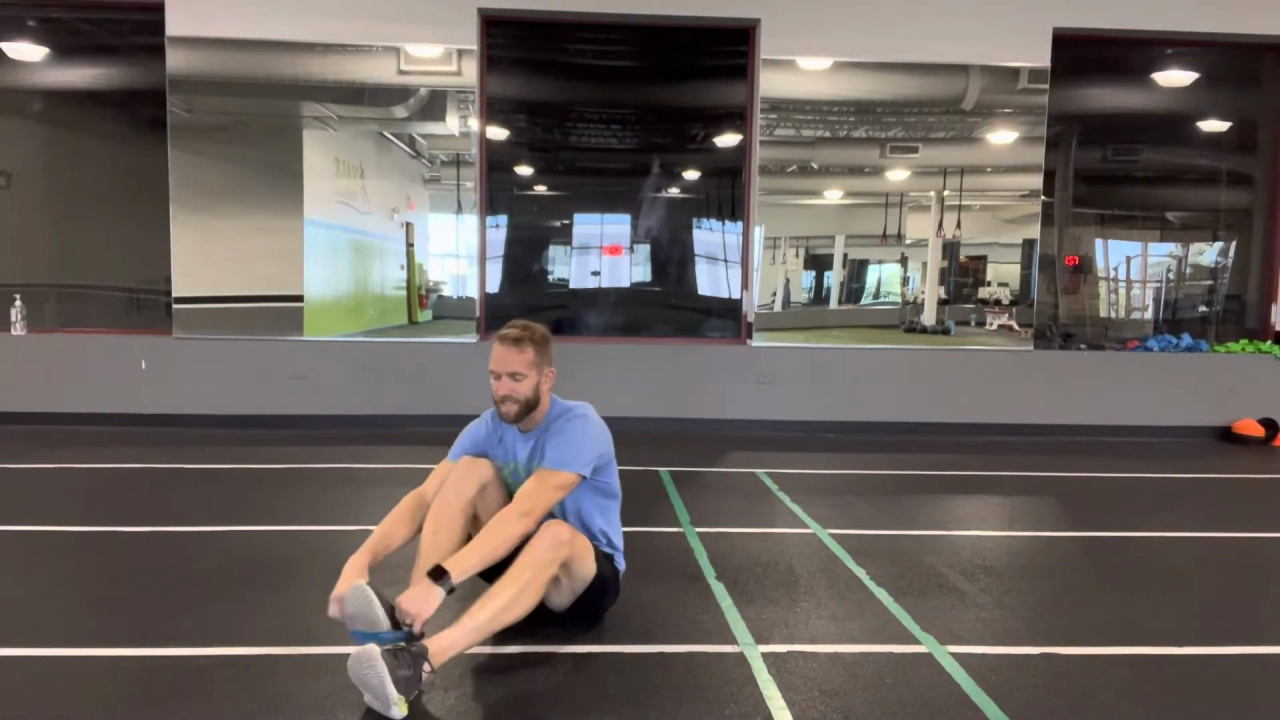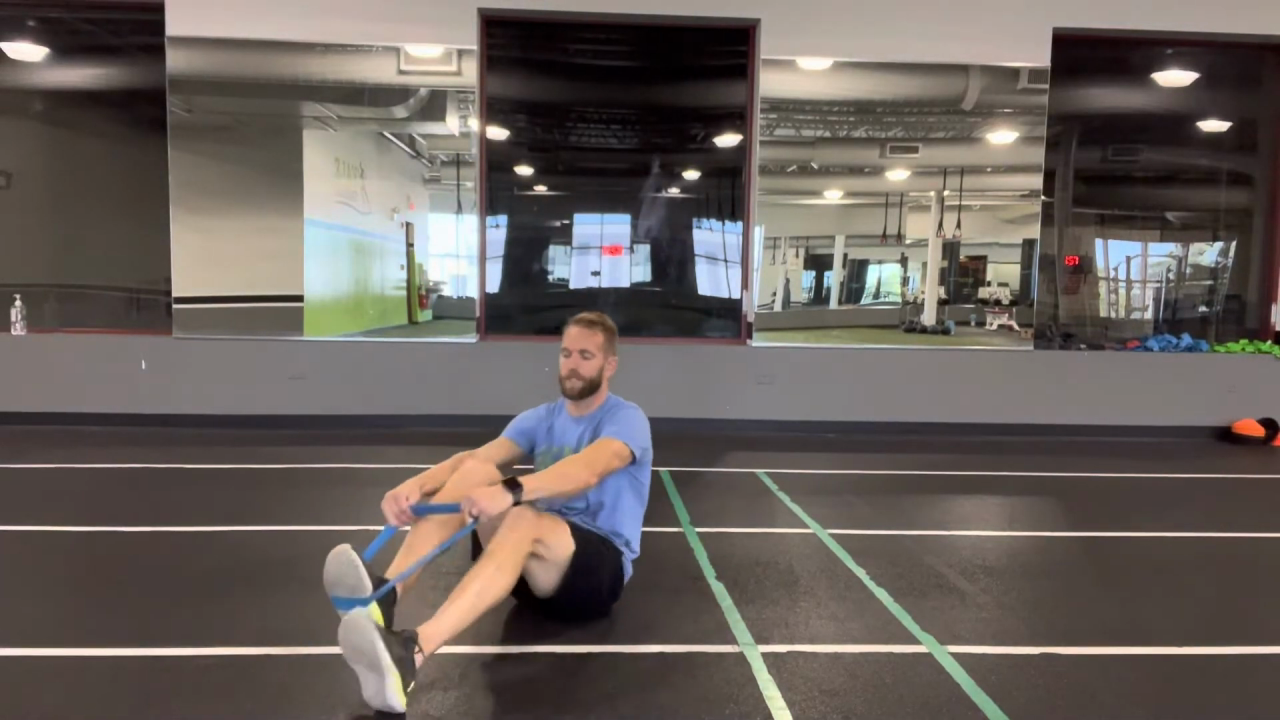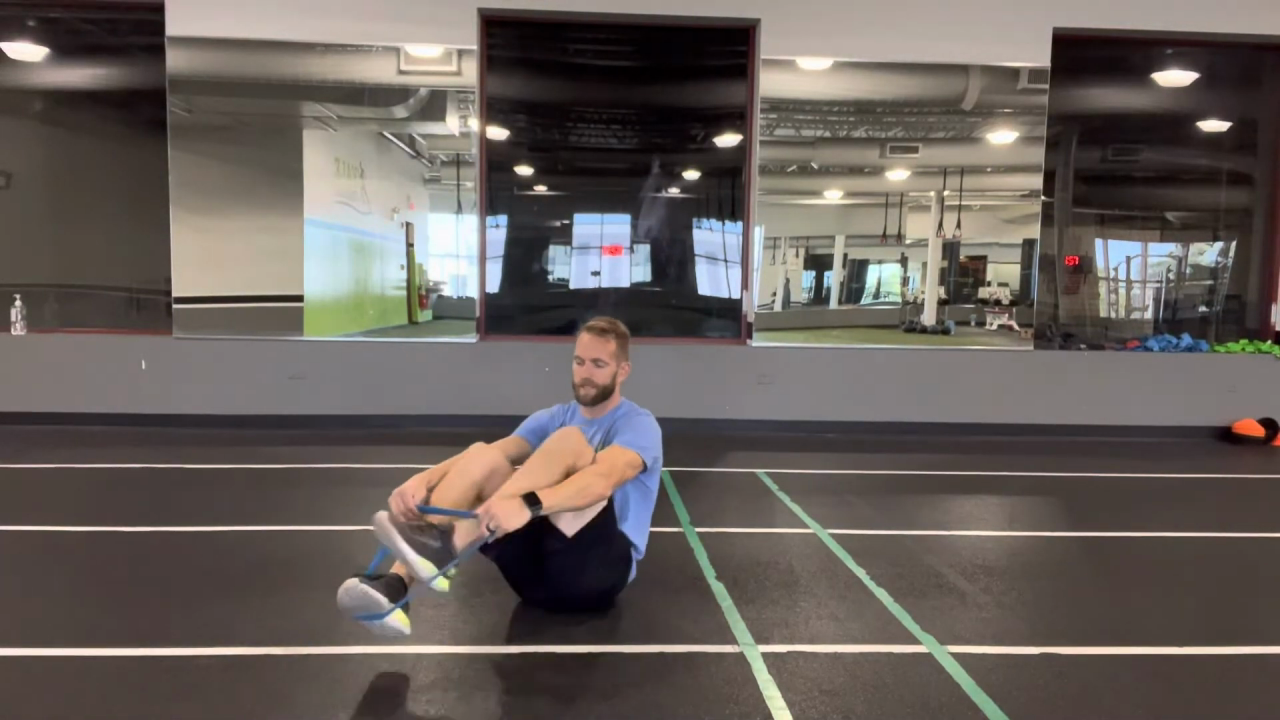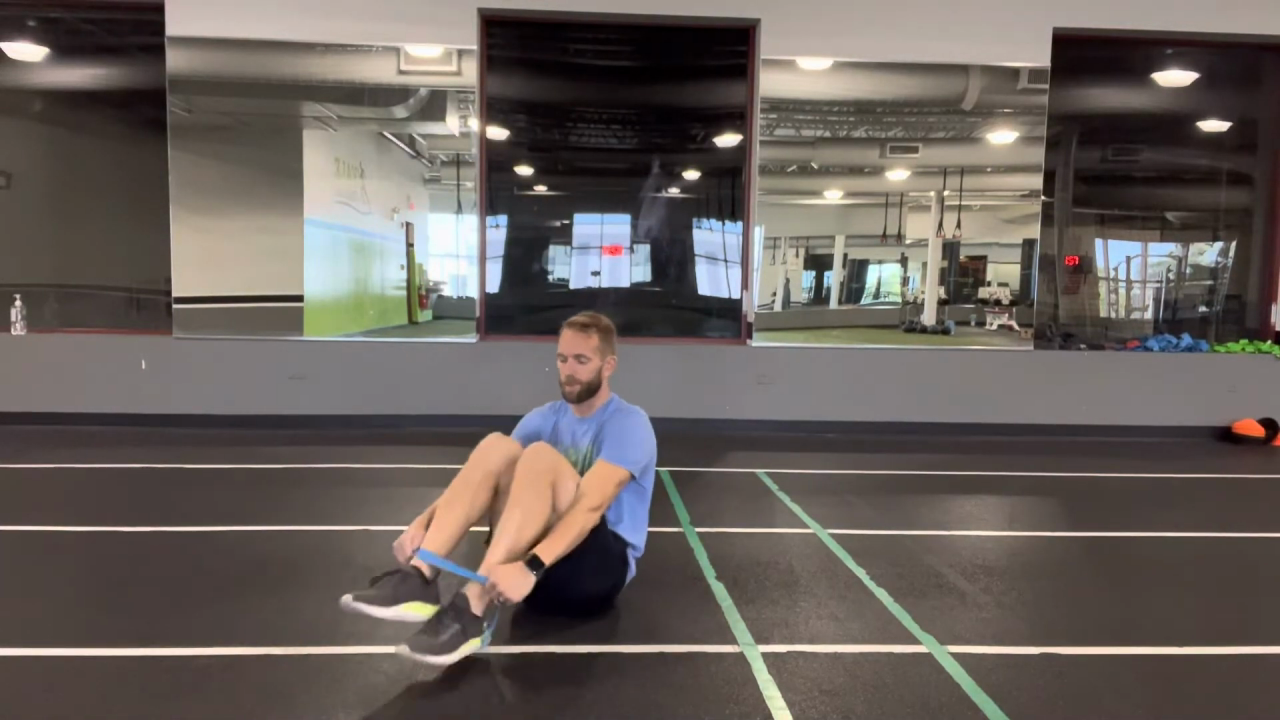
dt=0.5s
person 1, frame 1
left shoulder: (579, 428)
right shoulder: (488, 427)
left elbow: (524, 514)
right elbow: (425, 499)
left wrist: (440, 581)
right wrist: (360, 560)
left hip: (588, 573)
right hip: (523, 561)
left knee: (556, 534)
right knee: (471, 469)
left ankle: (419, 662)
right ankle: (408, 622)
person 1, frame 2
left shoulder: (627, 419)
right shoulder: (541, 419)
left elbow: (586, 471)
right elbow: (478, 455)
left wrist: (510, 492)
right wrist: (417, 484)
left hip: (599, 569)
right hip: (531, 569)
left knee: (524, 522)
right knee: (474, 472)
left ankle: (408, 655)
right ankle: (385, 594)
person 1, frame 3
left shoulder: (639, 426)
right shoulder: (552, 418)
left elbow: (601, 480)
right elbow: (496, 452)
left wrist: (527, 505)
right wrist: (425, 480)
left hip: (594, 568)
right hip: (538, 557)
left knee: (569, 440)
right knee: (482, 457)
left ankle: (448, 544)
right ankle: (397, 585)
person 1, frame 4
left shoulder: (629, 425)
right shoulder: (544, 419)
left elbow: (589, 505)
right elbow: (477, 481)
left wrist: (530, 568)
right wrist: (423, 523)
left hip: (599, 567)
right hip: (542, 571)
left knee: (540, 456)
right knee: (496, 447)
left ankle: (473, 607)
right ankle: (419, 578)
